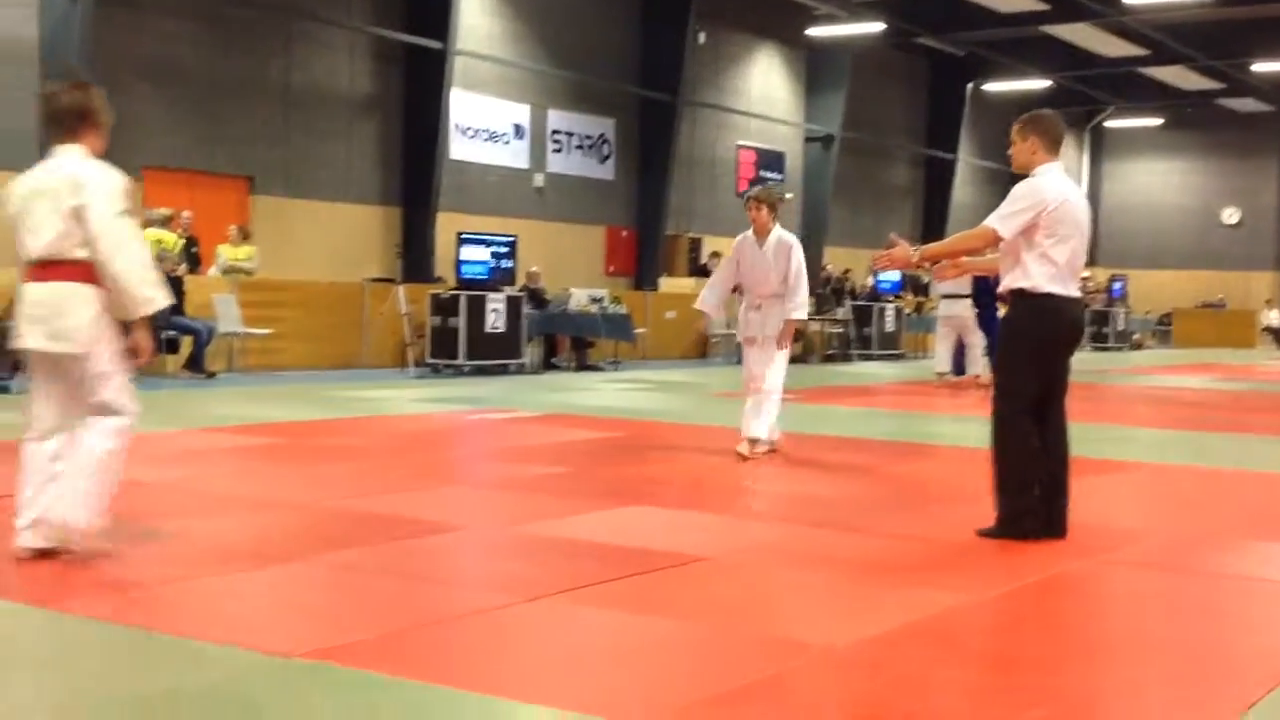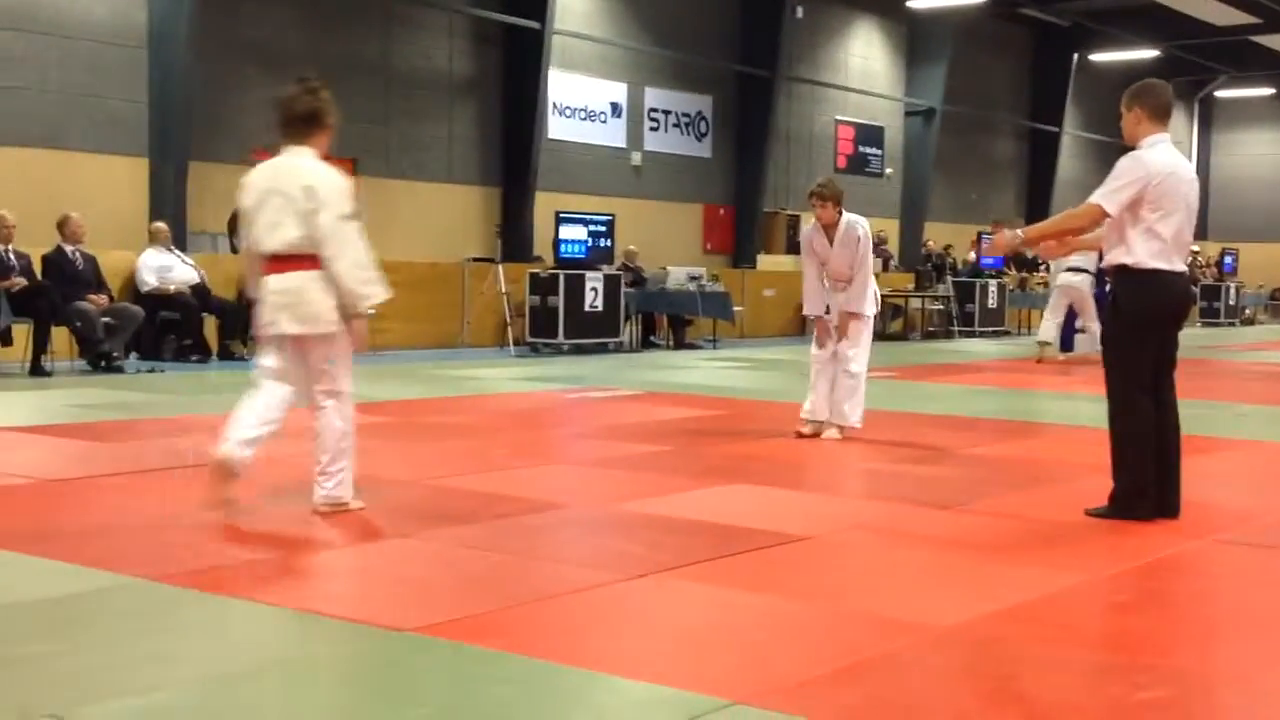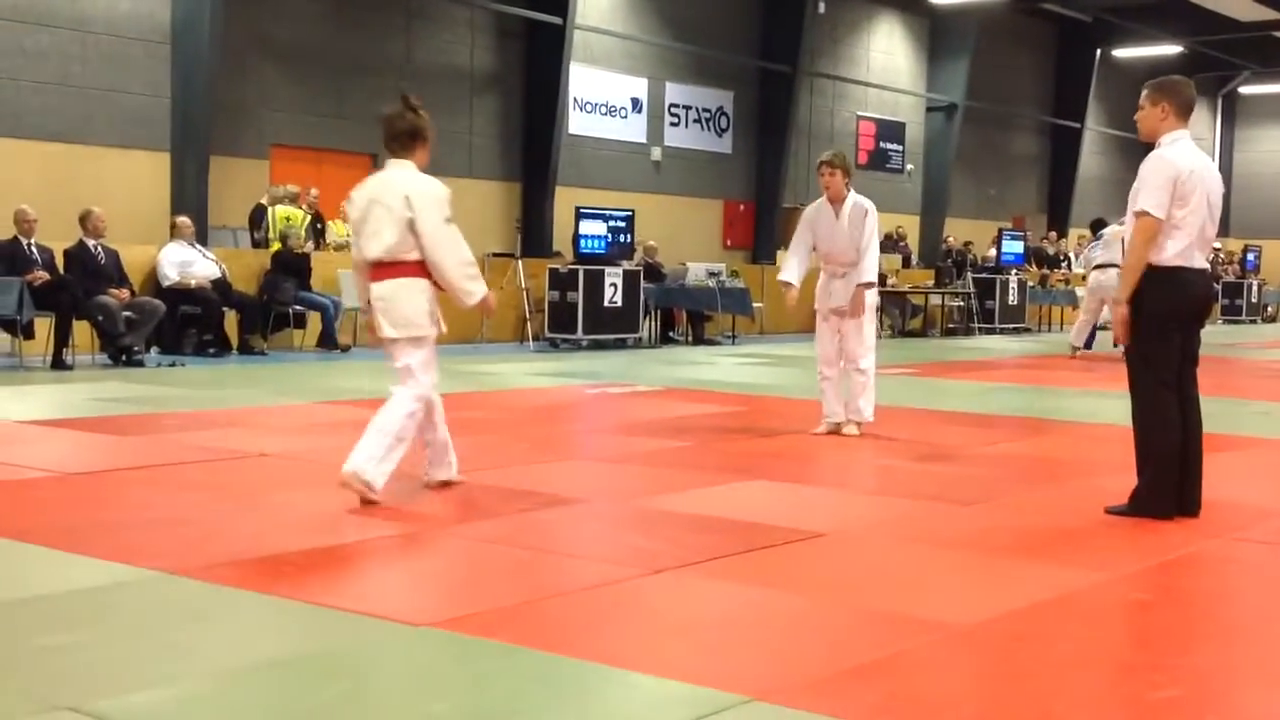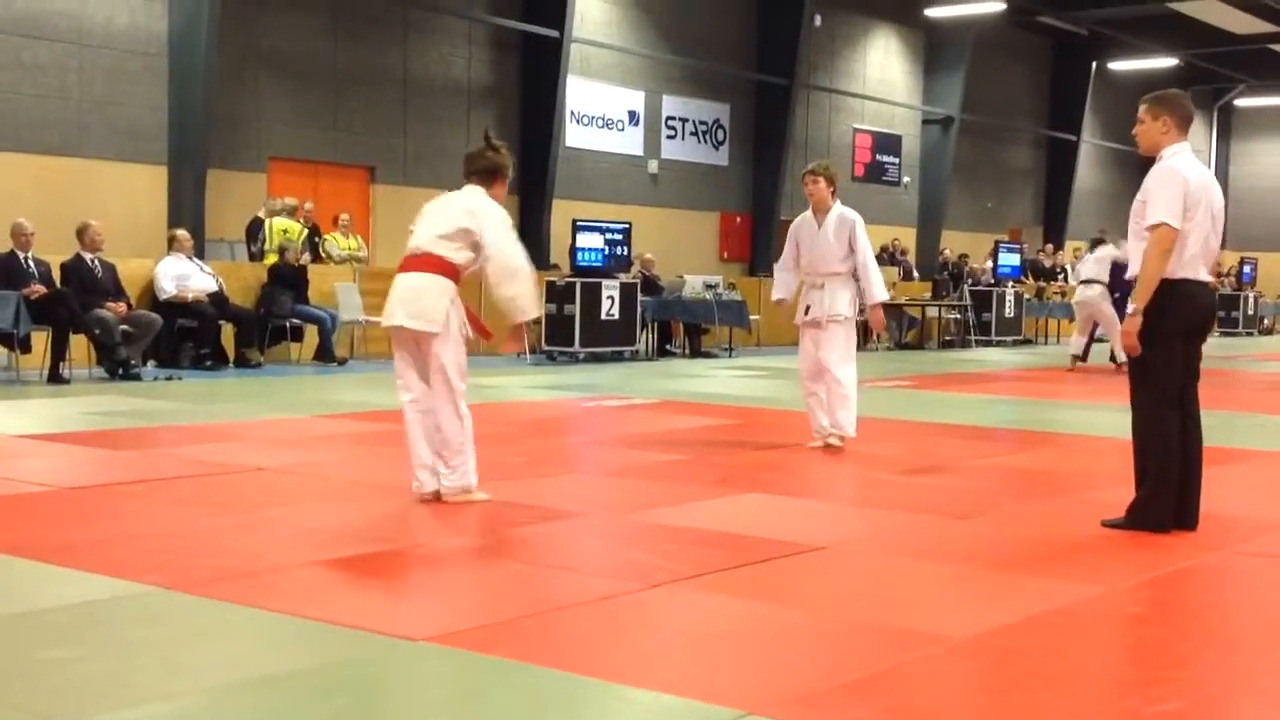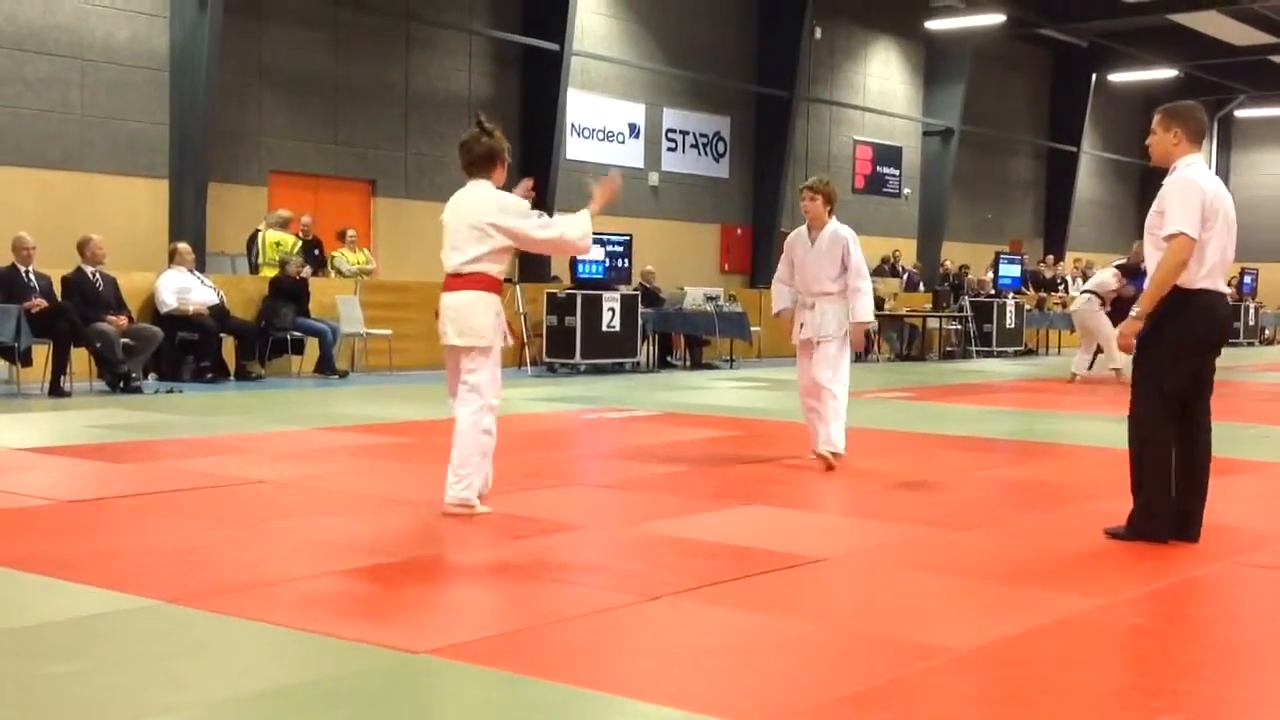
dt=0.4s
person 1, frame 1
left shoulder: (1036, 189)
right shoulder: (1072, 193)
left elbow: (982, 237)
left wrist: (916, 254)
right wrist: (969, 266)
left hip: (1035, 311)
right hip: (1063, 310)
left knee: (1014, 414)
right knee: (1046, 413)
left ankle: (1020, 517)
right ankle: (1049, 516)
person 1, frame 2
left shoulder: (1140, 162)
right shoulder: (1182, 166)
left elbow: (1087, 215)
left wrist: (1020, 238)
right wrist: (1078, 243)
left hip: (1140, 288)
right hip: (1171, 285)
left knee: (1130, 393)
right knee: (1158, 392)
left ankle: (1134, 499)
right ankle: (1162, 497)
person 1, frame 3
left shoulder: (1163, 159)
right shoulder: (1206, 165)
left elbow: (1147, 232)
left wrist: (1122, 298)
left hip: (1162, 285)
right hip: (1195, 284)
left knee: (1153, 393)
right knee: (1181, 390)
left ankle: (1156, 497)
right ankle: (1183, 496)
person 1, frame 4
left shoulder: (1168, 171)
right shoulder: (1205, 176)
left elbow: (1162, 244)
right elbow: (1204, 252)
left wrist: (1135, 310)
left hip: (1168, 297)
right hip: (1197, 296)
left knee: (1155, 405)
right knee: (1181, 404)
left ankle: (1153, 510)
right ankle: (1181, 509)
person 1, frame 5
left shoulder: (1183, 181)
right shoulder: (1216, 186)
left elbow: (1179, 255)
left wrist: (1138, 314)
left hip: (1184, 308)
right hip: (1212, 308)
left knee: (1150, 412)
right knee: (1191, 415)
left ankle: (1151, 518)
right ankle: (1184, 520)
person 2, frame 1
left shoulder: (27, 182)
right shoulder: (100, 177)
left elbow: (27, 250)
right elbow: (120, 253)
right wrist: (140, 319)
left hip: (35, 302)
right hip: (81, 304)
left knee: (47, 420)
right knee: (112, 411)
left ankle: (36, 529)
right ankle: (72, 512)
person 2, frame 2
left shoulder: (257, 178)
right shoulder: (327, 180)
left elbow: (251, 246)
right elbow: (344, 250)
left wrist: (261, 296)
right wrist: (359, 309)
left hip: (274, 291)
right hip: (316, 292)
left knee: (273, 384)
right knee: (332, 395)
left ankle: (233, 450)
right ankle: (332, 491)
person 2, frame 3
left shoulder: (364, 189)
right shoulder: (426, 188)
left elbow: (360, 253)
right elbow: (445, 250)
left wrist: (371, 301)
right wrist: (478, 293)
left hip: (380, 292)
right hip: (412, 292)
left knee: (419, 383)
right knee: (412, 390)
left ankle: (441, 467)
right ankle: (364, 469)
person 2, frame 4
left shoulder: (440, 203)
right shoulder: (488, 212)
right elbow: (509, 266)
right wrist: (521, 317)
left hip: (404, 291)
right hip: (433, 295)
left knee: (416, 391)
right knee: (448, 393)
left ankle: (429, 479)
right ankle: (458, 483)
person 2, frame 5
left shoulder: (457, 202)
right shoulder: (502, 206)
right elbow: (560, 236)
right wrist: (595, 204)
left hip: (454, 300)
right hip: (479, 304)
left knee: (468, 399)
right knee: (479, 402)
left ankle: (469, 483)
right ankle: (461, 494)
person 3, frame 1
left shoulder: (788, 243)
right shoulder: (741, 243)
left elbow: (797, 286)
right elbow: (722, 278)
left wrist: (792, 322)
right wrist: (708, 313)
left hip: (777, 316)
right hip: (751, 315)
left knee: (767, 378)
right knee: (754, 378)
left ankle: (754, 438)
right ankle: (768, 437)
person 3, frame 2
left shoulder: (858, 229)
right shoulder: (809, 234)
left elbow: (862, 275)
right elbow: (812, 277)
left wrist: (849, 314)
right wrist: (817, 317)
left hip: (859, 297)
right hip: (830, 295)
left knee: (850, 360)
right knee: (821, 357)
left ankle: (839, 421)
right ankle: (816, 418)
person 3, frame 3
left shoulder: (864, 208)
right shoulder: (813, 212)
left elbow: (869, 251)
right elbow: (799, 249)
left wrist: (861, 288)
right wrist: (791, 284)
left hip: (857, 287)
right hip: (829, 285)
left knee: (858, 354)
right knee: (827, 356)
left ankle: (855, 418)
right ankle: (833, 417)
person 3, frame 4
left shoulder: (849, 219)
right shoulder: (799, 224)
left elbow: (865, 262)
right elbow: (787, 267)
left wrist: (875, 304)
right wrist: (784, 299)
left hip: (839, 297)
right hip: (810, 298)
left knee: (836, 364)
right knee: (810, 369)
left ankle: (838, 430)
right ankle: (822, 431)
person 3, frame 5
left shoulder: (844, 236)
right shoulder: (794, 239)
left elbow: (860, 282)
right elbow: (782, 280)
left wrist: (859, 322)
right wrist: (784, 310)
left hip: (834, 315)
right hip: (805, 316)
left knee: (829, 381)
right knee: (808, 386)
left ankle: (830, 447)
right ankle: (822, 443)
